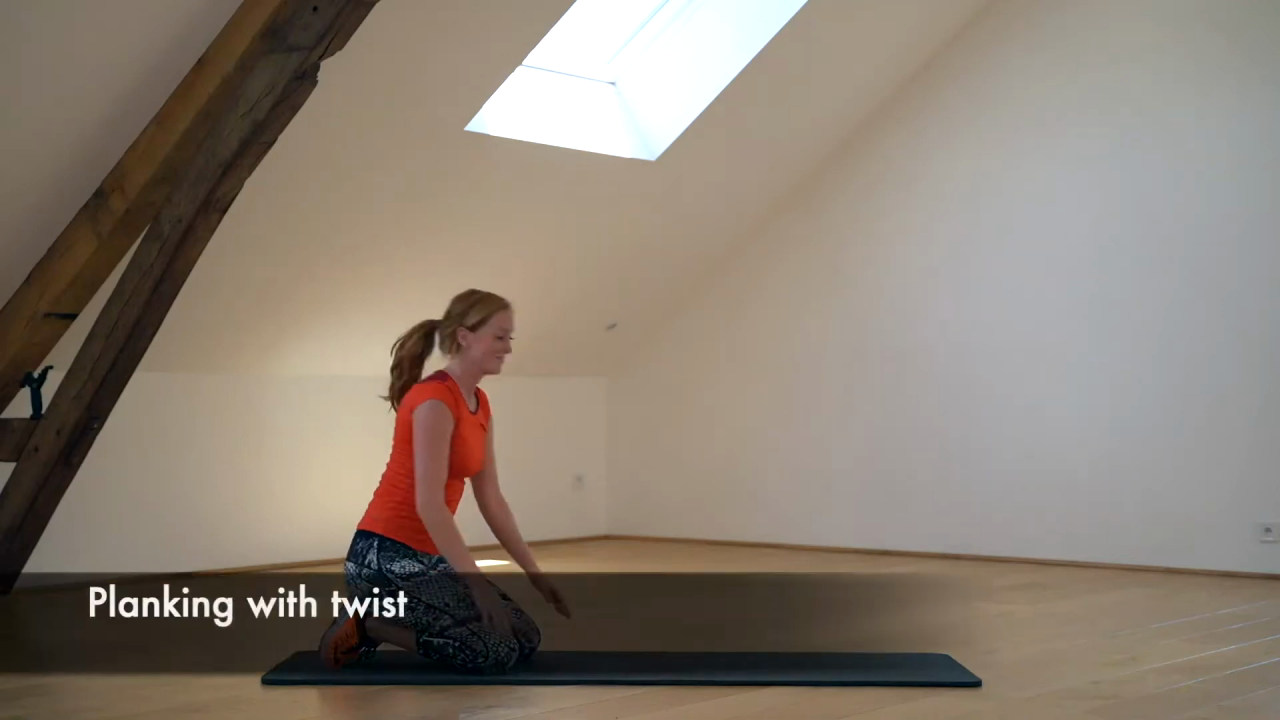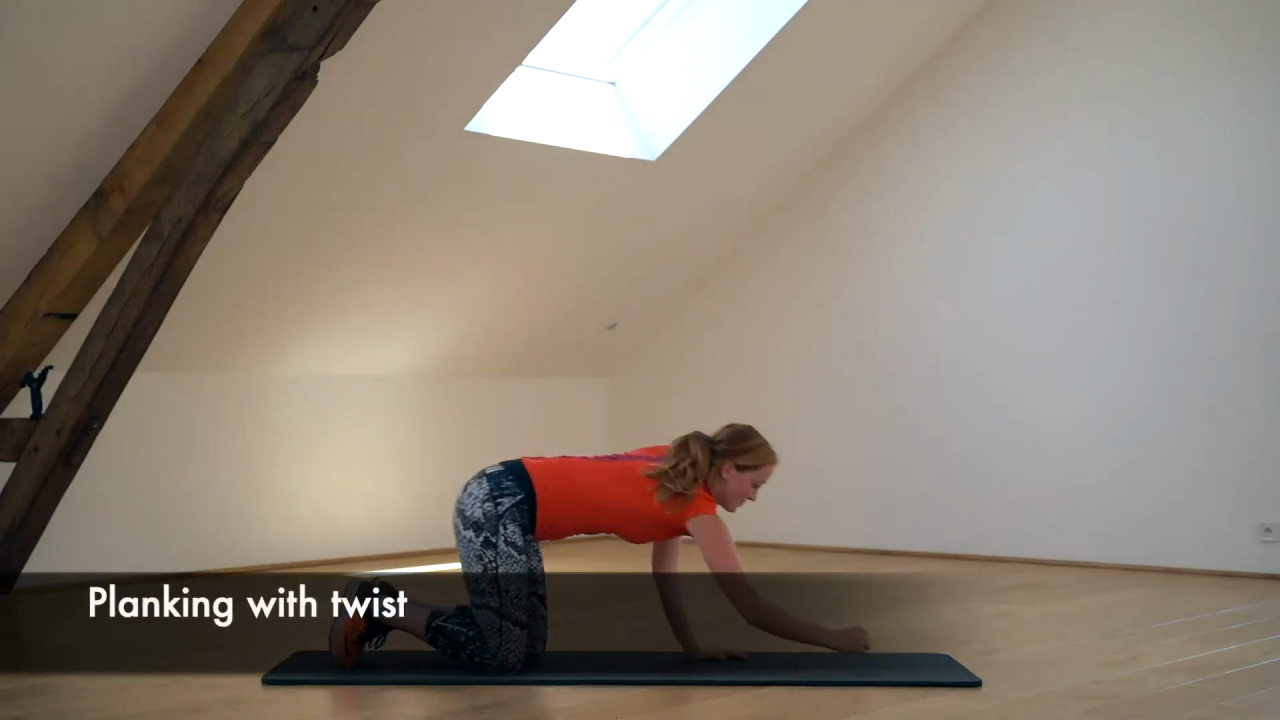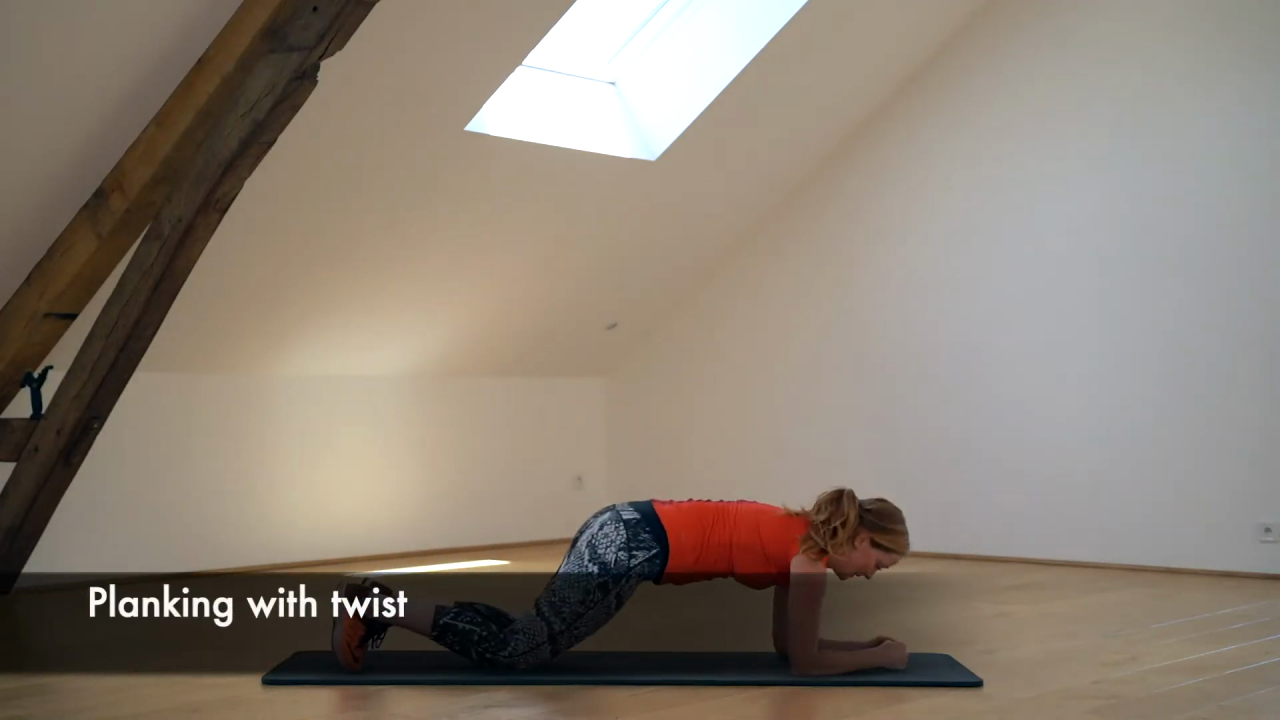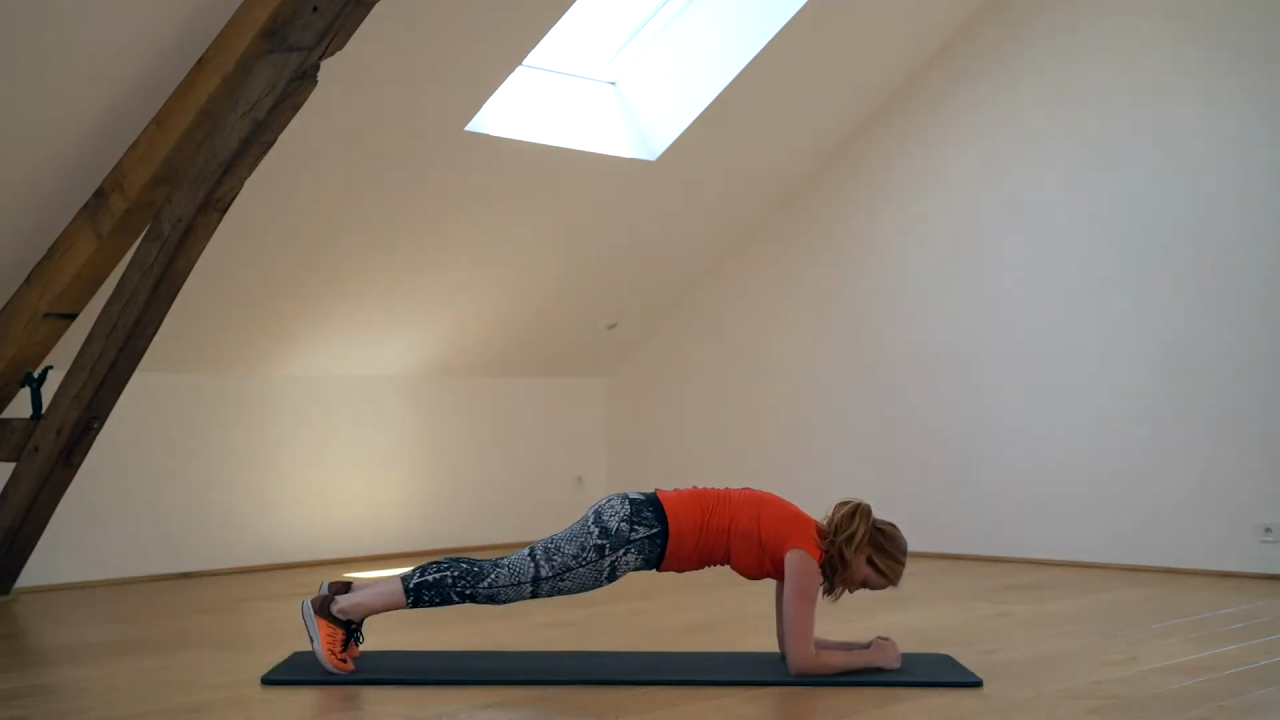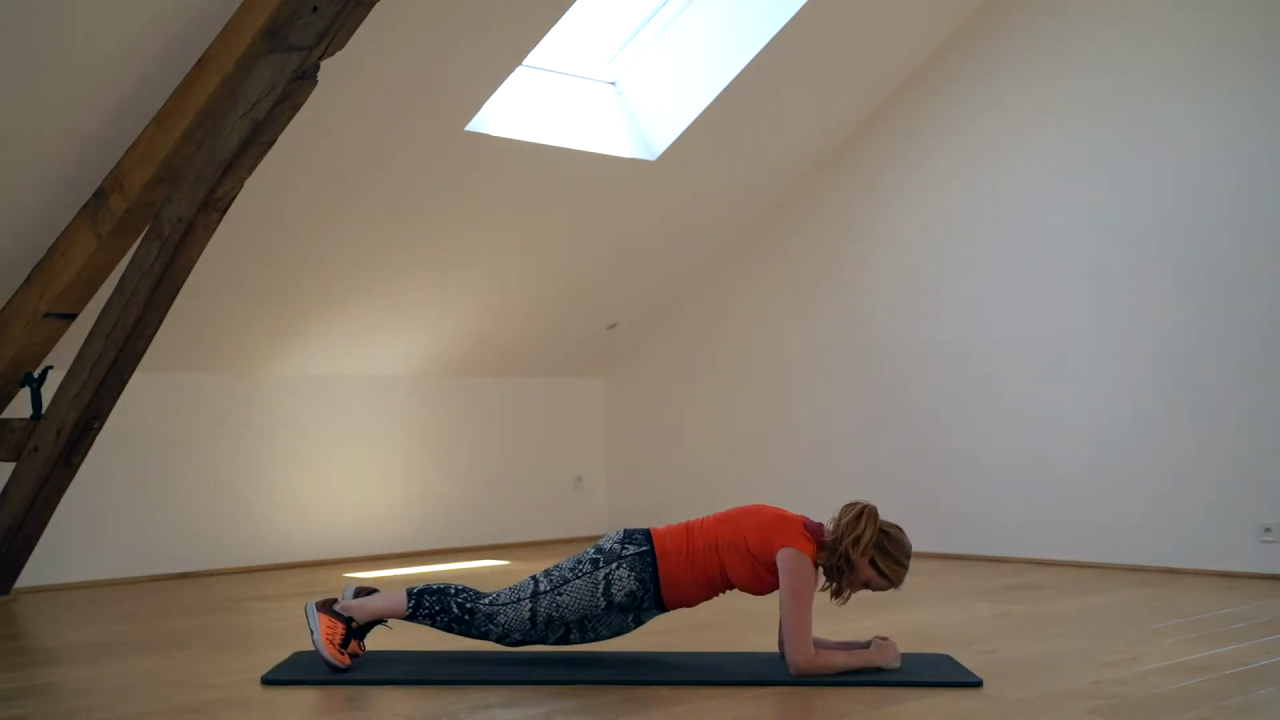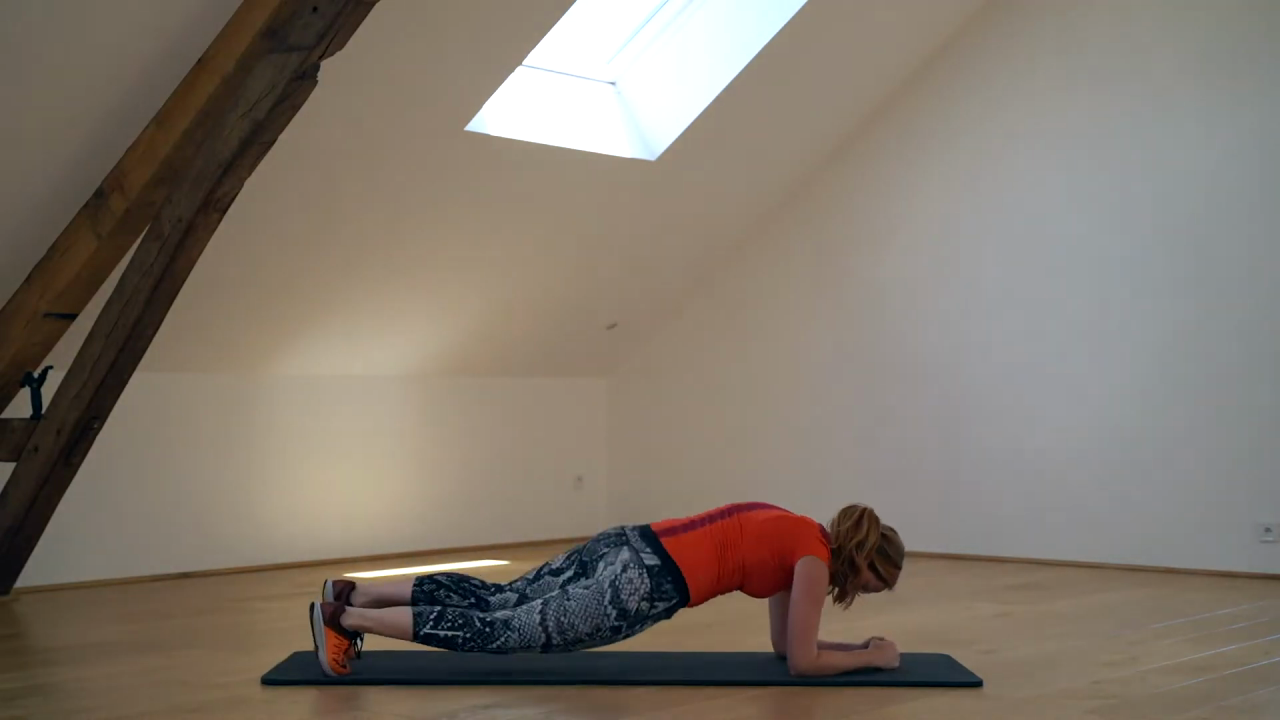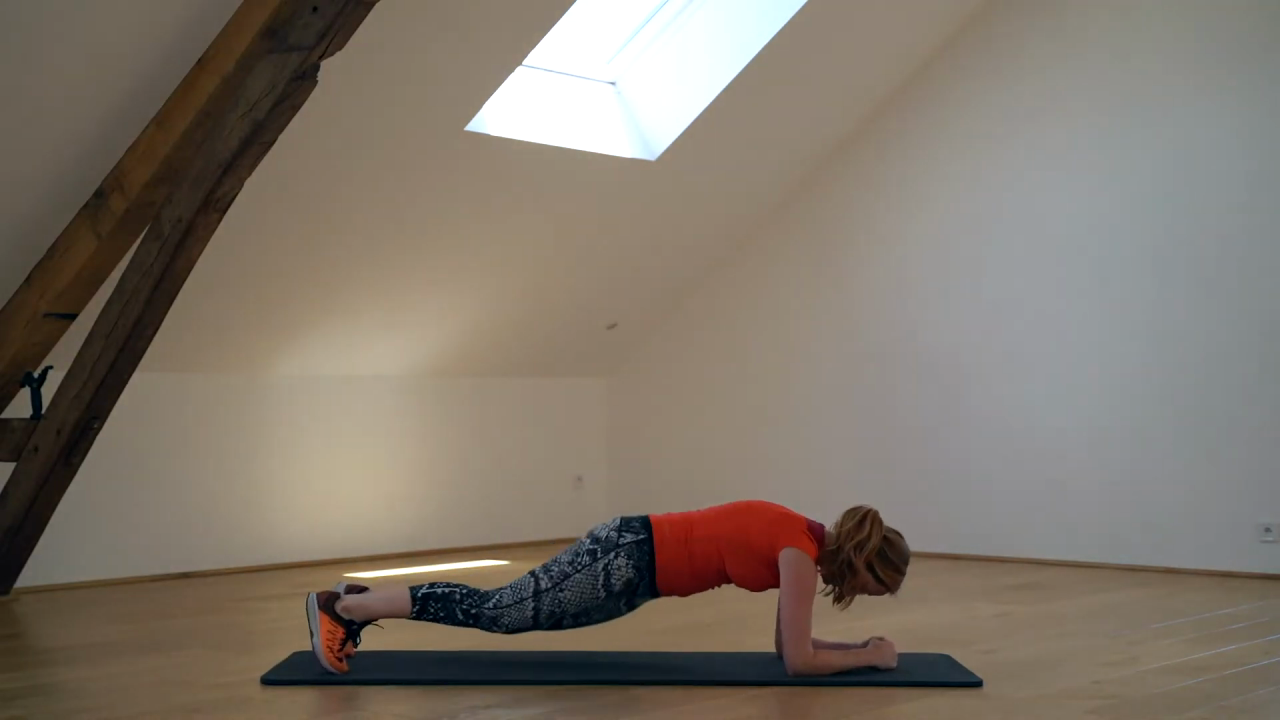
dt=0.7s
person 1, frame 1
left shoulder: (479, 404)
right shoulder: (434, 400)
left elbow: (491, 498)
right elbow: (430, 504)
left wrist: (533, 572)
right wrist: (476, 584)
left hip: (426, 558)
right hip: (385, 558)
left knee: (526, 636)
right knee: (495, 650)
left ankle: (387, 617)
right ankle: (371, 625)
person 1, frame 2
left shoulder: (673, 467)
right shoulder: (697, 507)
left elbow: (663, 568)
right elbow: (752, 607)
left wrist: (689, 644)
right wrist: (836, 639)
left hip: (496, 494)
right hip: (498, 505)
left knee: (526, 644)
right knee: (502, 653)
left ankle: (384, 605)
right ankle: (382, 612)
person 1, frame 3
left shoulder: (796, 536)
right shoulder: (811, 553)
left elbow: (787, 641)
right elbow: (805, 661)
left wrist: (868, 644)
right wrist: (881, 658)
left hip: (624, 527)
right hip: (630, 547)
left knee: (528, 634)
right knee: (517, 649)
left ankle: (383, 605)
right ankle: (382, 604)
person 1, frame 4
left shoulder: (800, 540)
right shoulder: (806, 551)
left elbow: (792, 643)
right elbow: (803, 661)
left wrist: (864, 644)
right wrist: (874, 657)
left hip: (636, 521)
right hip: (638, 531)
left knee: (500, 576)
right knee: (499, 582)
left ankle: (352, 592)
right ankle: (336, 608)
person 1, frame 5
left shoulder: (808, 543)
right shoulder: (799, 551)
left elbow: (792, 643)
right elbow: (802, 661)
left wrist: (863, 646)
right wrist: (873, 656)
left hip: (641, 591)
right hip: (631, 572)
left knee: (509, 624)
right knee: (496, 616)
left ankle: (370, 603)
right ankle: (343, 610)
person 1, frame 6
left shoulder: (790, 532)
right shoulder: (815, 556)
left elbow: (784, 643)
right elbow: (803, 662)
left wrist: (857, 645)
right wrist: (872, 656)
left hip: (623, 546)
right hip: (644, 587)
left knee: (498, 599)
right knee: (497, 633)
left ankle: (354, 592)
right ankle: (345, 619)
person 1, frame 7
left shoulder: (804, 543)
right shoulder: (801, 553)
left elbow: (787, 643)
right elbow: (799, 661)
left wrist: (856, 646)
right wrist: (869, 655)
left hip: (635, 564)
right hip: (628, 554)
left knee: (505, 608)
right knee: (497, 610)
left ankle: (362, 598)
right ankle: (342, 606)
